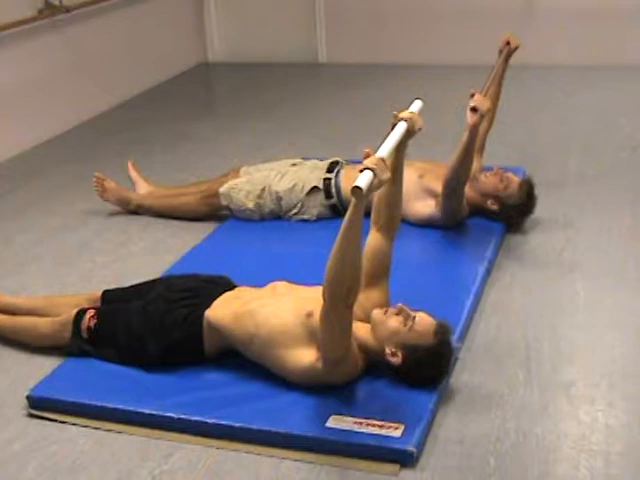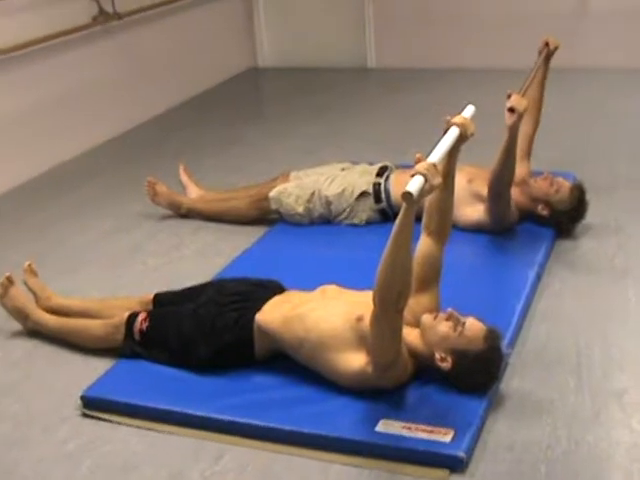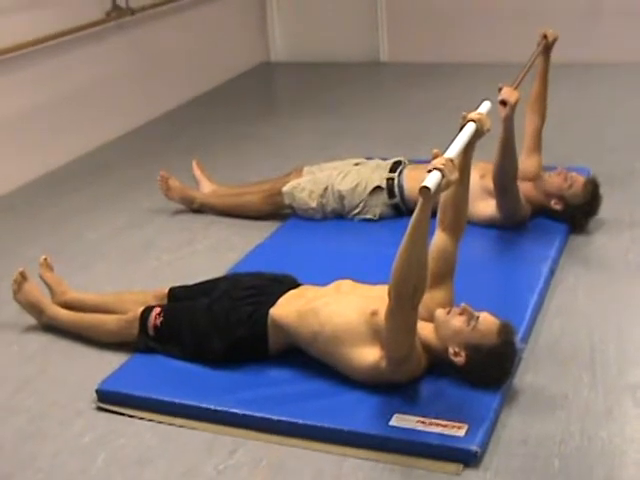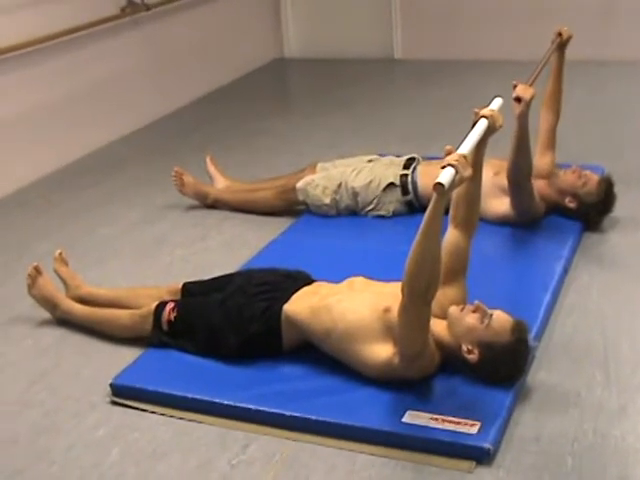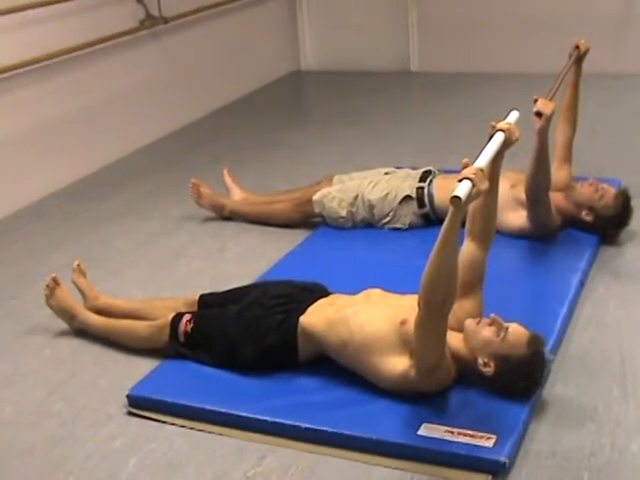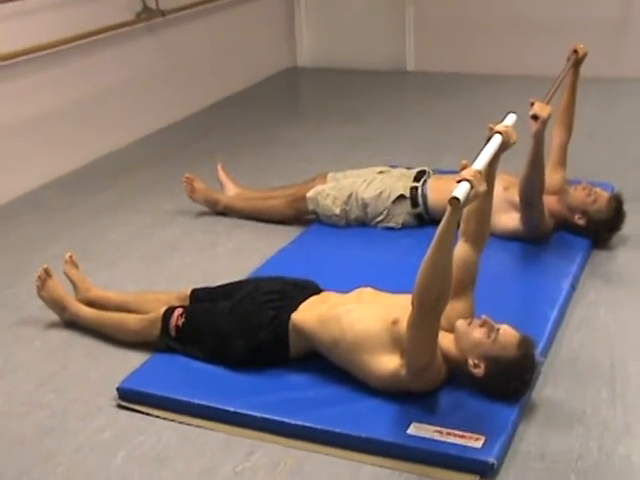
dt=0.7s
person 1, frame 1
left shoulder: (341, 361)
right shoulder: (372, 312)
left elbow: (337, 298)
right elbow: (382, 234)
left wrist: (359, 202)
right wrist: (401, 151)
left hip: (191, 330)
right hip: (219, 290)
left knee: (79, 326)
right knee: (95, 303)
person 1, frame 2
left shoulder: (391, 367)
right shoulder: (419, 318)
left elbow: (384, 303)
right elbow: (435, 238)
left wrist: (409, 205)
right wrist: (452, 156)
left hip: (242, 333)
right hip: (270, 293)
left knee: (126, 329)
right knee: (146, 303)
right ankle: (53, 302)
person 1, frame 3
left shoulder: (404, 361)
right shoulder: (435, 311)
left elbow: (401, 297)
right elbow: (449, 234)
left wrist: (426, 199)
right wrist: (468, 148)
left hip: (257, 327)
right hip: (284, 288)
left knee: (139, 323)
right knee: (163, 296)
left ankle: (49, 312)
right ankle: (67, 296)
person 1, frame 4
left shoulder: (417, 359)
right shoulder: (448, 310)
left elbow: (414, 294)
right elbow: (462, 231)
left wrist: (440, 195)
right wrist: (479, 147)
left hip: (270, 323)
right hip: (298, 284)
left knee: (154, 318)
right knee: (178, 293)
left ankle: (65, 306)
right ankle: (83, 291)
person 1, frame 5
left shoulder: (433, 372)
right shoulder: (464, 323)
left elbow: (430, 306)
right elbow: (478, 245)
left wrist: (456, 209)
right wrist: (496, 161)
left hip: (285, 336)
right hip: (313, 297)
left knee: (171, 330)
right knee: (194, 304)
left ankle: (81, 317)
right ankle: (99, 302)
person 1, frame 6
left shoulder: (424, 372)
right shoulder: (456, 323)
left elbow: (424, 307)
right elbow: (472, 246)
left wrist: (454, 211)
right wrist: (492, 162)
left hip: (278, 330)
right hip: (306, 294)
left knee: (161, 323)
right knee: (185, 298)
left ankle: (75, 309)
right ankle: (92, 293)
person 2, frame 1
left shoulder: (452, 210)
right shoulder: (472, 177)
right elbow: (483, 118)
left wrist: (470, 131)
right wrist: (503, 62)
left hip: (321, 194)
right hip: (329, 169)
left knee: (219, 198)
right knee: (233, 176)
left ankle: (134, 200)
right ankle: (148, 193)
person 2, frame 2
left shoulder: (501, 215)
right shoulder: (520, 180)
left elbow: (495, 186)
right elbow: (529, 126)
left wrist: (509, 129)
right wrist: (545, 63)
left hip: (371, 198)
right hip: (379, 174)
left knee: (269, 201)
right knee: (282, 182)
left ankle: (183, 204)
right ankle: (200, 195)
person 2, frame 3
left shoulder: (515, 210)
right shoulder: (532, 175)
left elbow: (501, 182)
right elbow: (537, 120)
left wrist: (506, 121)
right wrist: (545, 57)
left hip: (385, 194)
right hip: (392, 169)
left knee: (282, 197)
right knee: (297, 175)
left ankle: (197, 199)
right ankle: (214, 190)
person 2, frame 4
left shoulder: (527, 207)
right shoulder: (546, 174)
left elbow: (514, 178)
right elbow: (551, 118)
left wrist: (520, 118)
right wrist: (560, 55)
left hip: (397, 190)
right hip: (406, 165)
left knee: (297, 193)
right knee: (311, 172)
left ankle: (212, 195)
right ankle: (229, 186)
person 2, frame 5
left shoulder: (544, 221)
right shoulder: (563, 187)
left elbow: (534, 195)
right elbow: (567, 133)
left wrist: (540, 133)
right wrist: (576, 69)
left hip: (413, 203)
right hip: (421, 178)
left knee: (312, 206)
right knee: (326, 184)
left ankle: (228, 206)
right ankle: (243, 198)
person 2, frame 6
left shoulder: (537, 223)
right shoulder: (556, 189)
left elbow: (528, 198)
right elbow: (564, 136)
left wrist: (536, 136)
right wrist: (575, 73)
left hip: (408, 201)
right hip: (416, 177)
left knee: (305, 203)
right knee: (321, 182)
left ankle: (222, 201)
right ankle: (238, 194)
